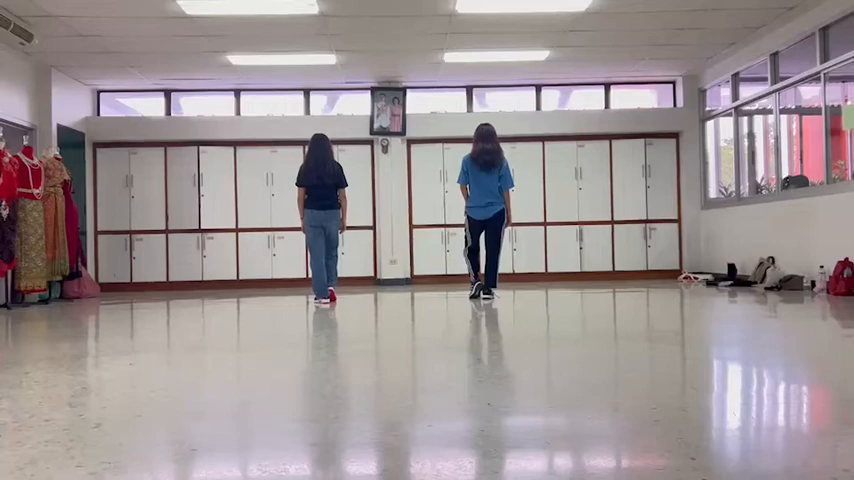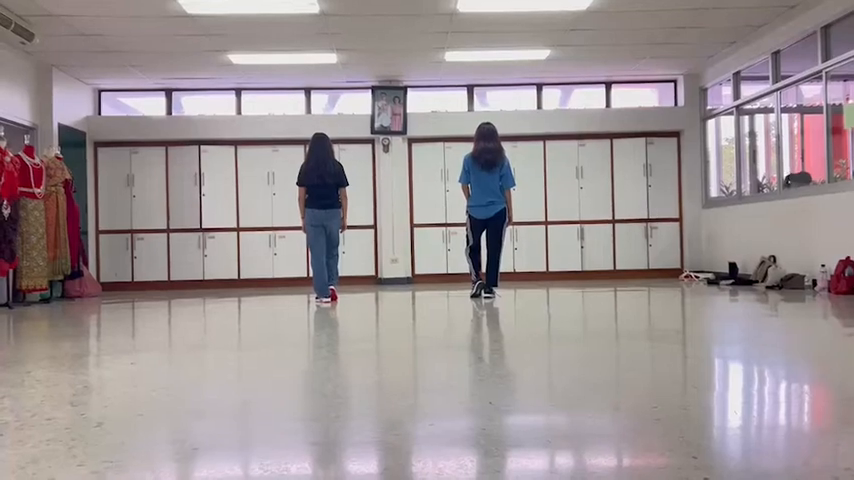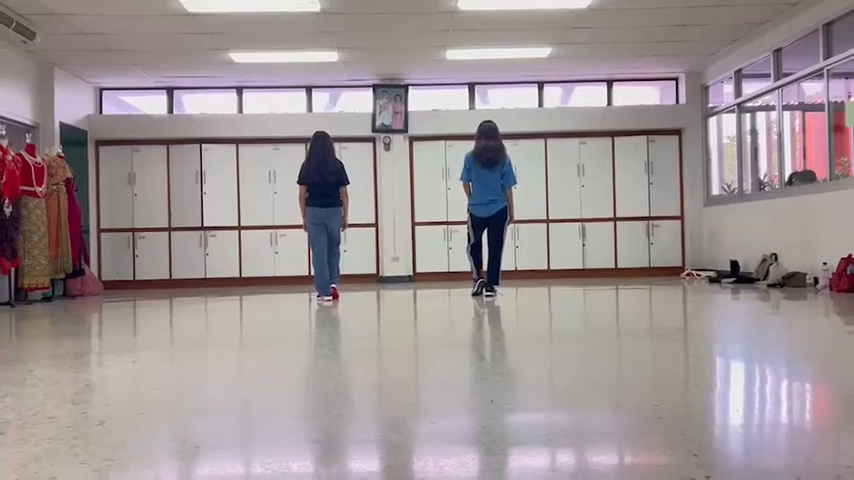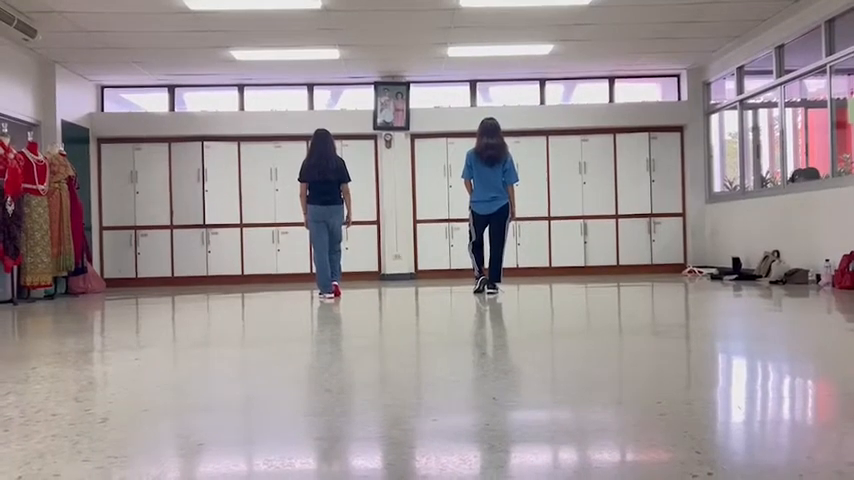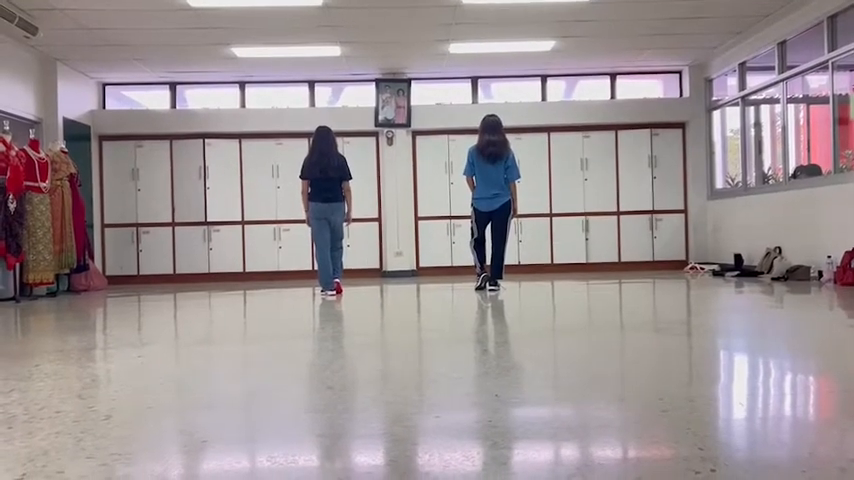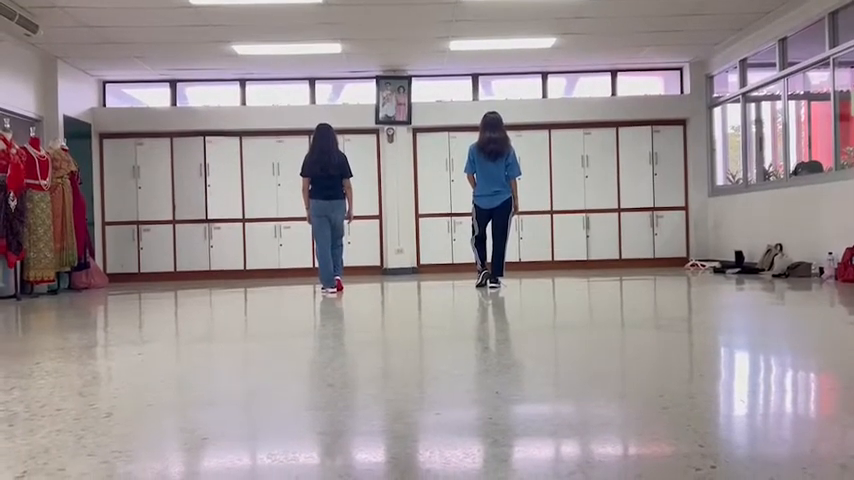
dt=0.4s
person 1, frame 1
left shoulder: (468, 160)
right shoulder: (500, 161)
left elbow: (463, 186)
right elbow: (505, 189)
right wrist: (509, 212)
left hip: (474, 212)
right hip: (496, 212)
left knee: (471, 249)
right knee: (493, 251)
left ankle: (475, 281)
right ankle: (488, 288)
person 1, frame 2
left shoulder: (469, 159)
right shoulder: (502, 160)
left elbow: (464, 186)
right elbow: (507, 189)
right wrist: (510, 211)
left hip: (475, 211)
right hip: (498, 211)
left knee: (473, 247)
right knee: (494, 251)
left ankle: (477, 280)
right ankle: (489, 287)
person 1, frame 3
left shoulder: (470, 158)
right shoulder: (503, 158)
left elbow: (465, 184)
right elbow: (508, 187)
right wrist: (511, 209)
left hip: (476, 210)
right hip: (499, 210)
left knee: (474, 245)
right knee: (495, 248)
left ankle: (478, 278)
right ankle: (491, 285)
person 1, frame 4
left shoulder: (472, 155)
right shoulder: (504, 155)
left elbow: (467, 181)
right elbow: (509, 184)
right wrist: (513, 207)
left hip: (478, 207)
right hip: (500, 207)
left knee: (475, 243)
right knee: (497, 246)
left ankle: (480, 275)
right ankle: (492, 283)
person 1, frame 5
left shoulder: (474, 152)
right shoulder: (506, 152)
left elbow: (469, 178)
right elbow: (511, 181)
right wrist: (515, 203)
left hip: (480, 204)
right hip: (503, 203)
left knee: (477, 239)
right knee: (499, 243)
left ankle: (481, 272)
right ankle: (494, 280)
person 1, frame 6
left shoulder: (475, 149)
right shoulder: (507, 149)
left elbow: (470, 175)
right elbow: (512, 178)
right wrist: (516, 200)
left hip: (481, 201)
right hip: (503, 201)
left knee: (478, 237)
right knee: (499, 240)
left ankle: (482, 269)
right ankle: (495, 277)
person 2, frame 1
left shoulder: (305, 169)
right shoulder: (336, 168)
left elbow: (300, 197)
right elbow: (342, 196)
left wrist: (302, 218)
right wrist: (344, 218)
left hip: (312, 214)
right hip: (332, 214)
left knee: (317, 255)
right knee: (331, 253)
left ankle: (322, 294)
right ankle: (330, 286)
person 2, frame 2
left shoulder: (306, 168)
right shoulder: (336, 167)
left elbow: (301, 196)
right elbow: (343, 195)
left wrist: (303, 218)
right wrist: (344, 217)
left hip: (313, 214)
right hip: (333, 213)
left knee: (317, 254)
right knee: (332, 252)
left ankle: (323, 293)
right ankle: (332, 284)
person 2, frame 3
left shoulder: (307, 166)
right shoulder: (337, 165)
left elbow: (302, 195)
right elbow: (344, 193)
left wrist: (304, 216)
right wrist: (345, 215)
left hip: (314, 212)
right hip: (334, 211)
left knee: (319, 252)
right knee: (333, 250)
left ankle: (325, 292)
right ankle: (333, 283)
person 2, frame 4
left shoulder: (308, 164)
right shoulder: (338, 162)
left elbow: (303, 192)
right elbow: (345, 191)
left wrist: (305, 214)
right wrist: (349, 212)
left hip: (315, 210)
right hip: (335, 209)
left knee: (320, 250)
right knee: (334, 247)
left ankle: (326, 289)
right ankle: (335, 281)
person 2, frame 5
left shoulder: (309, 161)
right shoulder: (340, 160)
left elbow: (304, 190)
right elbow: (346, 188)
left wrist: (307, 211)
right wrist: (349, 210)
left hip: (317, 207)
right hip: (336, 206)
left knee: (322, 247)
right knee: (336, 245)
left ankle: (328, 286)
right ankle: (336, 278)
person 2, frame 6
left shoulder: (310, 159)
right shoulder: (340, 157)
left elbow: (305, 187)
right elbow: (347, 186)
left wrist: (308, 209)
right wrist: (350, 208)
left hip: (317, 204)
right hip: (337, 204)
left knee: (323, 244)
right knee: (336, 242)
left ankle: (329, 283)
right ankle: (337, 275)
